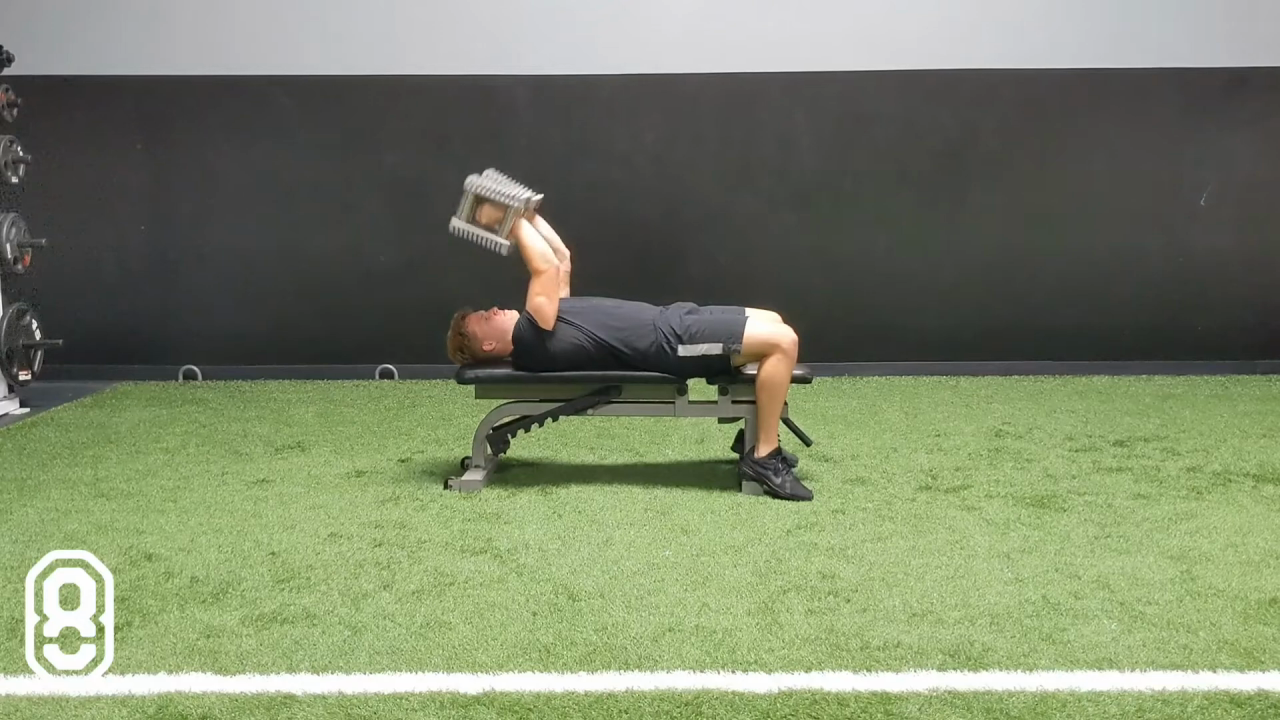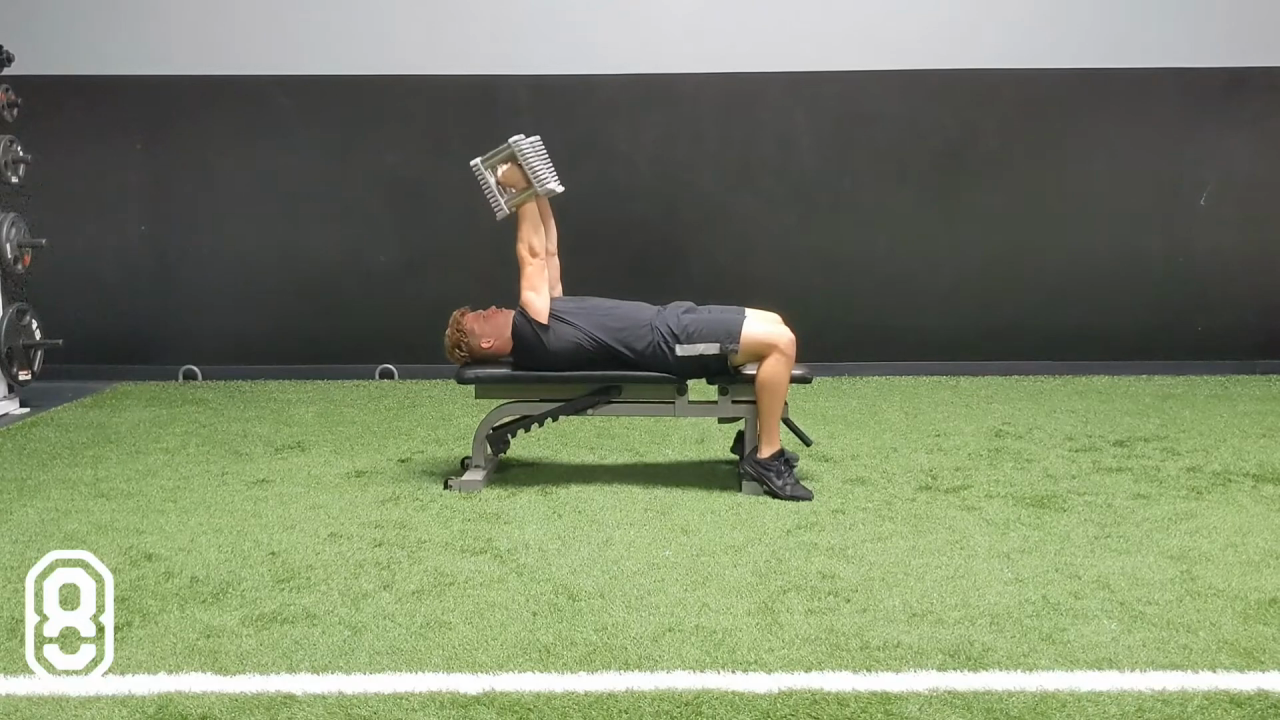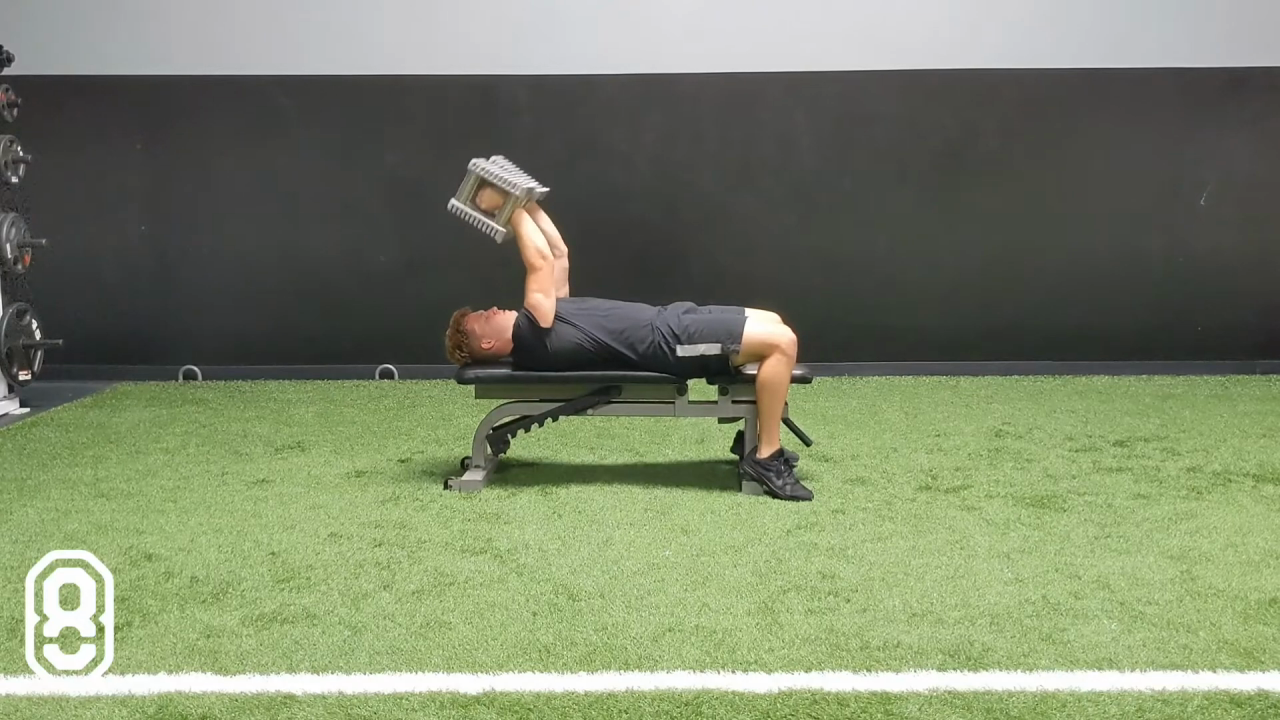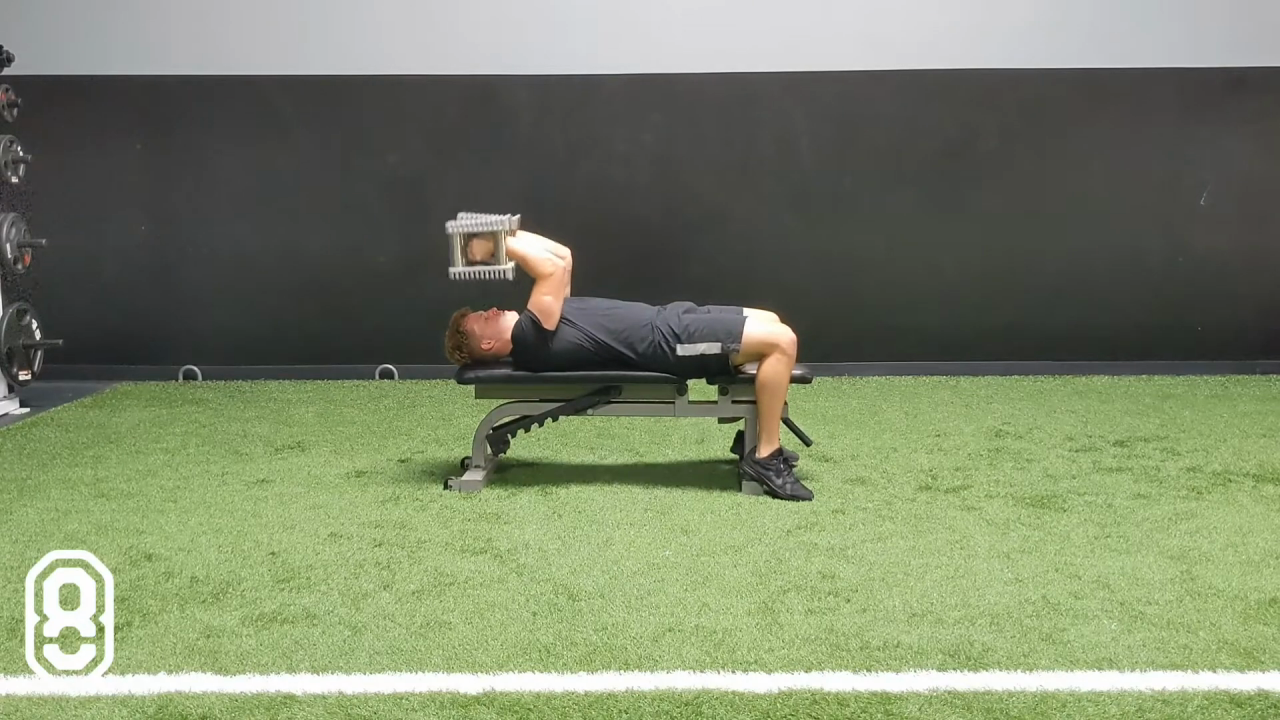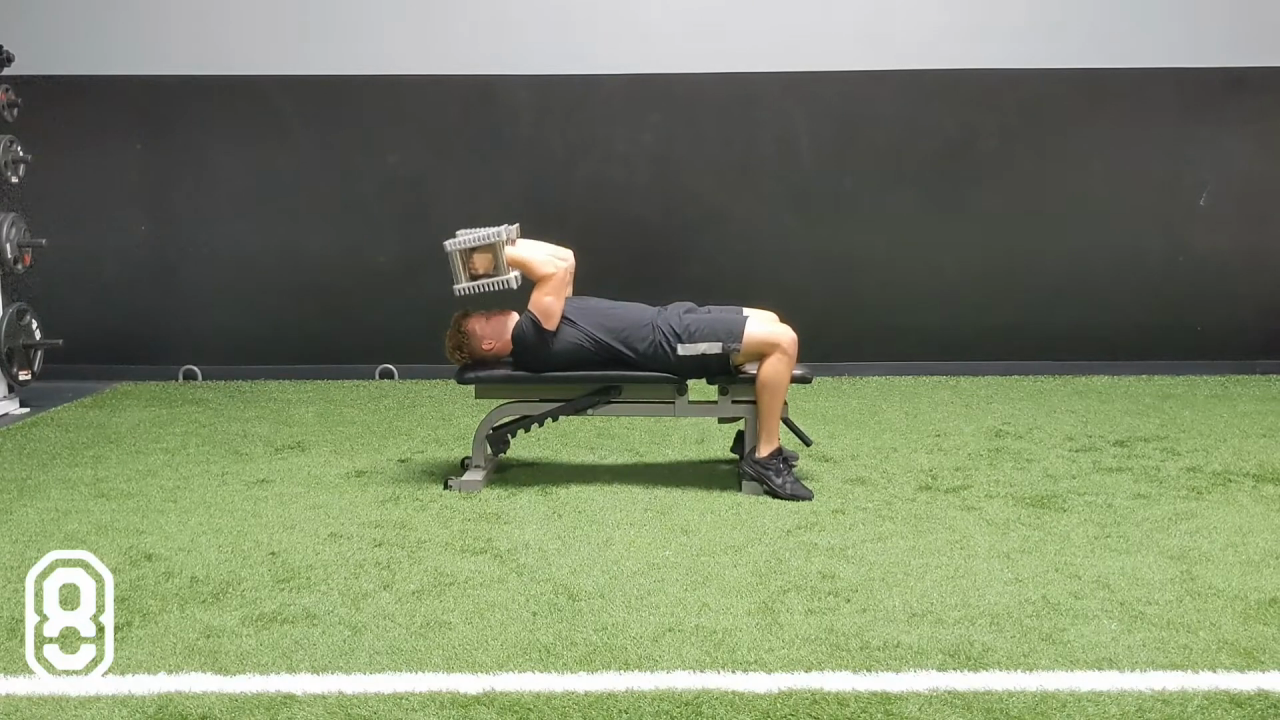
dt=0.4s
person 1, frame 1
left shoulder: (539, 325)
right shoulder: (530, 342)
left elbow: (562, 260)
right elbow: (548, 266)
left wrist: (522, 213)
right wrist: (510, 218)
right hip: (668, 342)
left knee: (772, 324)
right knee: (782, 341)
left ankle: (763, 440)
right ankle: (764, 457)
person 1, frame 2
left shoulder: (537, 320)
right shoulder: (530, 340)
left elbow: (548, 256)
right elbow: (532, 258)
left wrist: (536, 192)
right wrist: (524, 189)
left hip: (666, 321)
right hip: (667, 342)
left knee: (773, 326)
right knee: (780, 342)
left ankle: (764, 436)
right ankle: (766, 458)
person 1, frame 3
left shoulder: (535, 324)
right shoulder: (531, 340)
left elbow: (559, 258)
right elbow: (540, 261)
left wrist: (526, 203)
right wrist: (507, 205)
left hip: (665, 320)
right hip: (667, 341)
left knee: (772, 325)
right knee: (781, 342)
left ankle: (762, 438)
right ankle: (765, 458)
person 1, frame 4
left shoulder: (534, 329)
right shoulder: (530, 342)
left elbow: (562, 257)
right elbow: (552, 269)
left wrist: (506, 236)
right wrist: (500, 244)
left hip: (664, 320)
right hip: (665, 341)
left knee: (770, 324)
right knee: (781, 341)
left ankle: (761, 438)
right ankle: (765, 457)
person 1, frame 5
left shoulder: (530, 330)
right shoulder: (530, 342)
left elbow: (565, 258)
right elbow: (557, 269)
left wrist: (505, 246)
right wrist: (500, 253)
left hip: (664, 322)
right hip: (666, 341)
left knee: (770, 325)
right knee: (782, 341)
left ankle: (762, 440)
right ankle: (764, 457)
